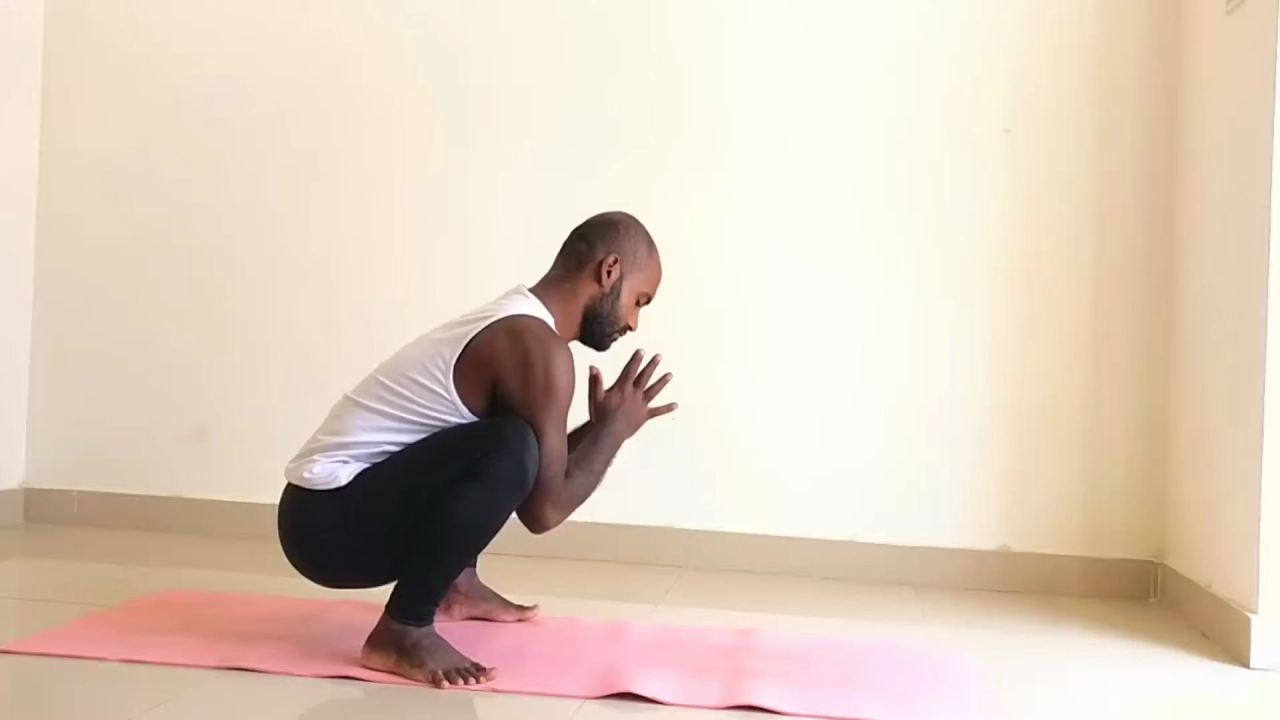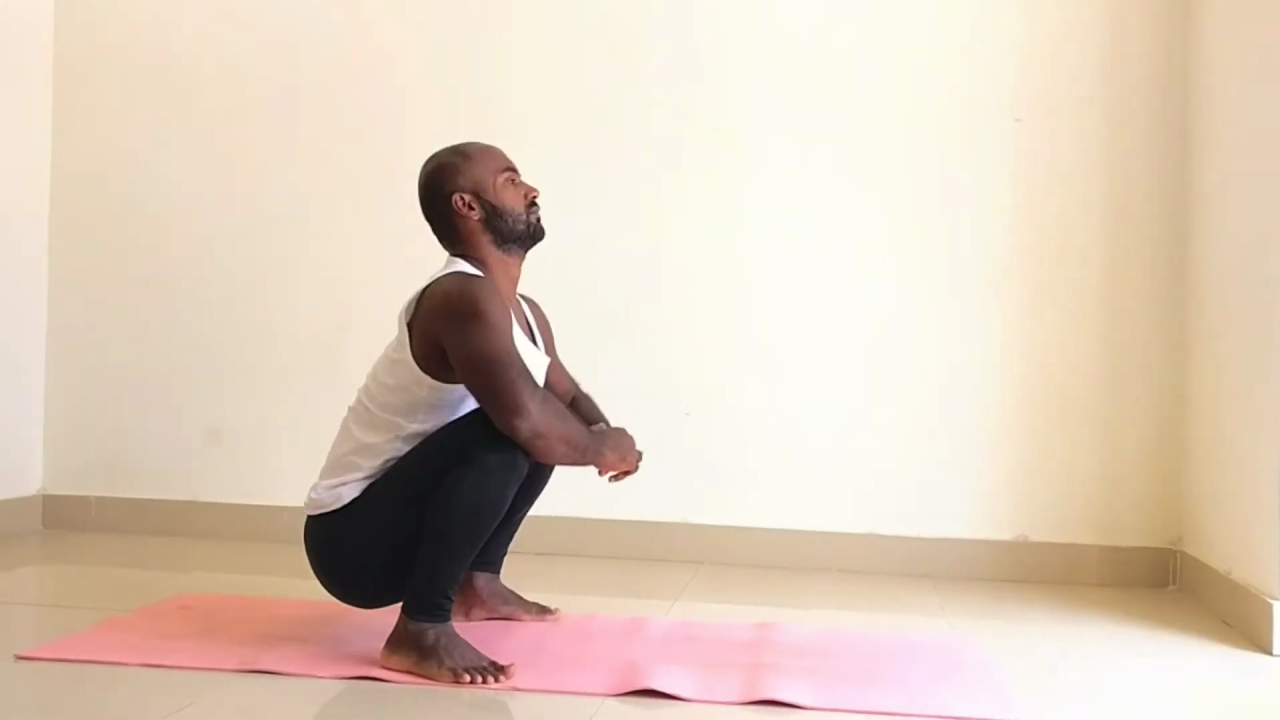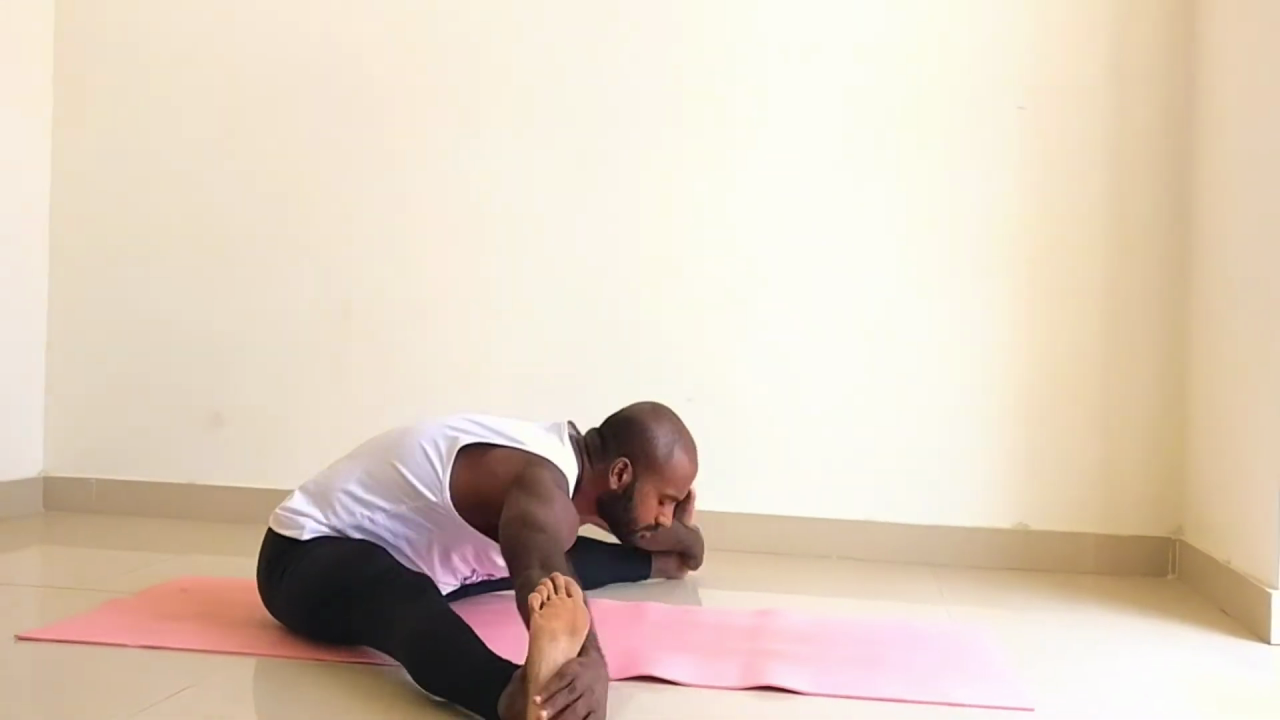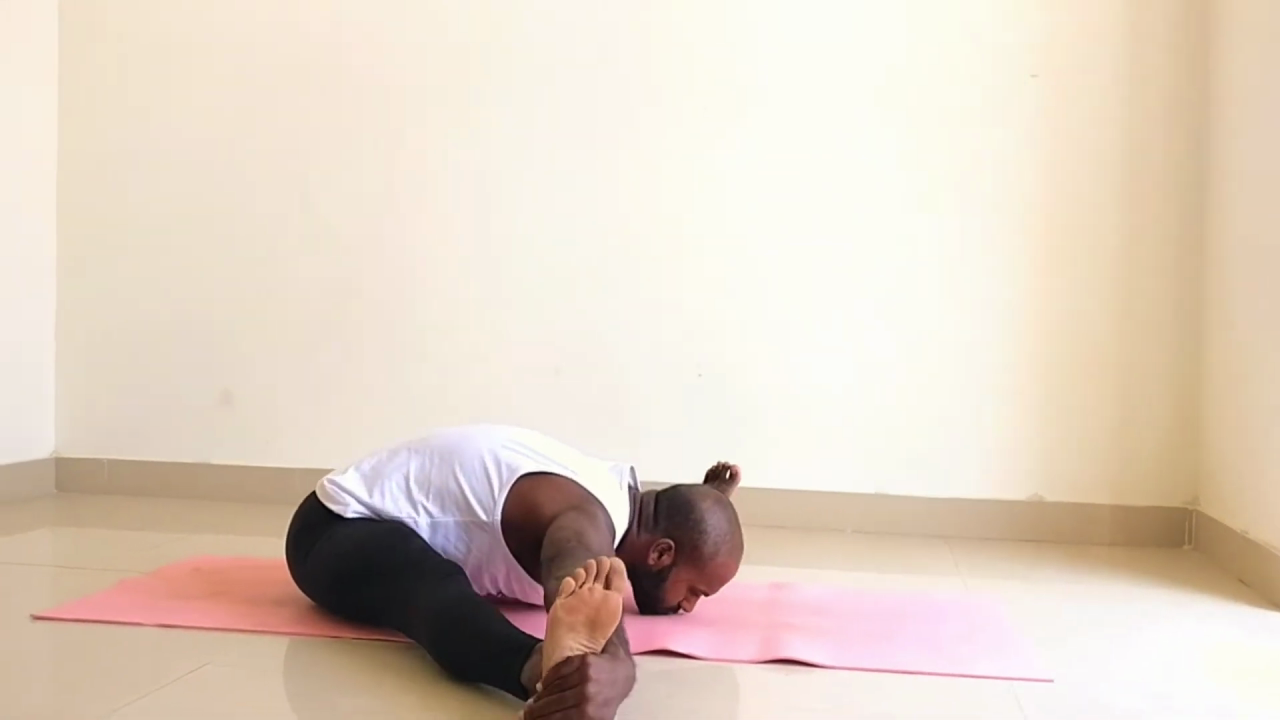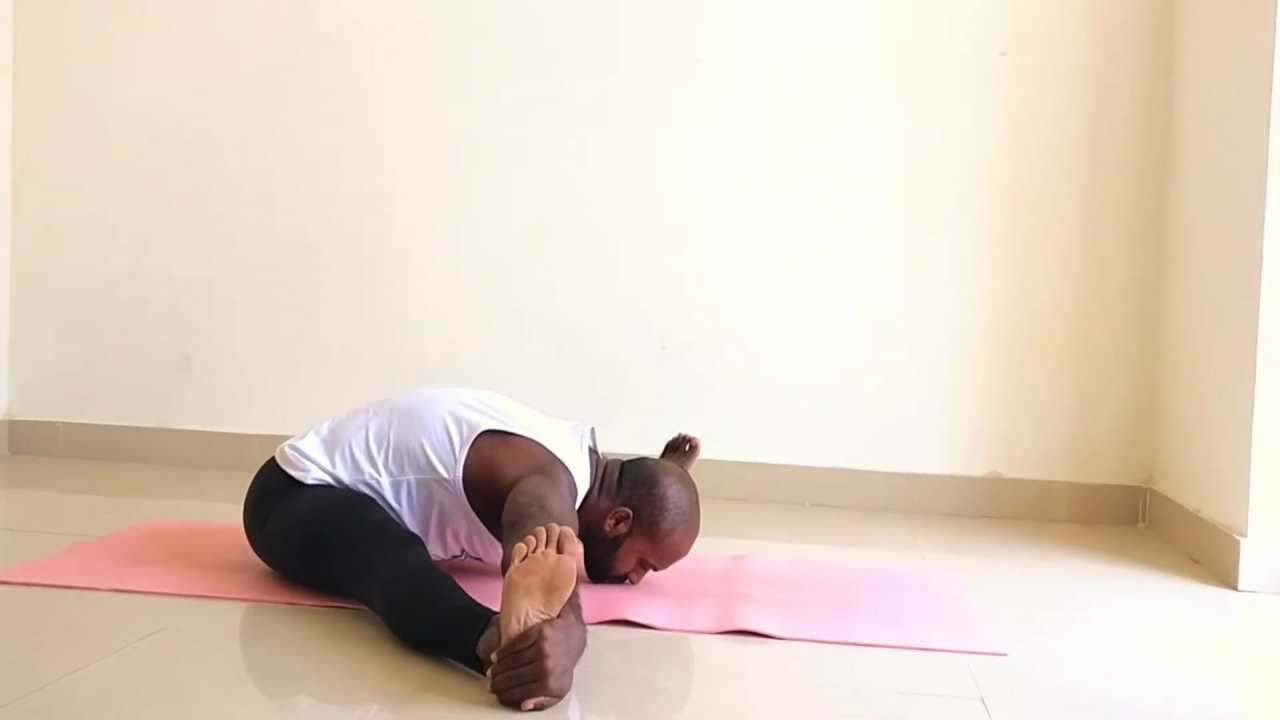
dt=1s
person 1, frame 1
left shoulder: (516, 328)
right shoulder: (537, 348)
left elbow: (544, 472)
right elbow: (543, 509)
left wrist: (602, 428)
right wrist: (613, 429)
left hip: (368, 501)
right hip: (330, 524)
right knee: (511, 450)
left ankle: (457, 584)
right ankle: (402, 631)
person 1, frame 2
left shoulder: (524, 316)
right shoulder: (467, 298)
left elbow: (572, 402)
right elbow: (522, 418)
left wrist: (602, 440)
right wrist: (602, 448)
left hip: (399, 528)
right hip: (351, 539)
left knee: (548, 429)
right knee: (502, 438)
left ankle: (475, 583)
right ankle: (419, 630)
person 1, frame 3
left shoulder: (571, 453)
right shoulder: (542, 484)
right elbow: (544, 581)
right wrist: (587, 663)
left hip: (375, 544)
right hip: (310, 547)
right knee: (413, 604)
left ankle: (645, 565)
person 1, frame 4
left shoulder: (621, 493)
right shoulder: (588, 522)
right elbow: (578, 598)
left wrist: (704, 503)
right wrist: (615, 667)
left hip: (400, 517)
right hip: (338, 528)
right knee: (435, 586)
person 1, frame 5
left shoulder: (581, 456)
right shoulder: (549, 486)
right elbow: (543, 571)
left wrist: (662, 475)
right wrist: (564, 636)
left hip: (361, 479)
right hip: (297, 493)
right knee: (393, 558)
